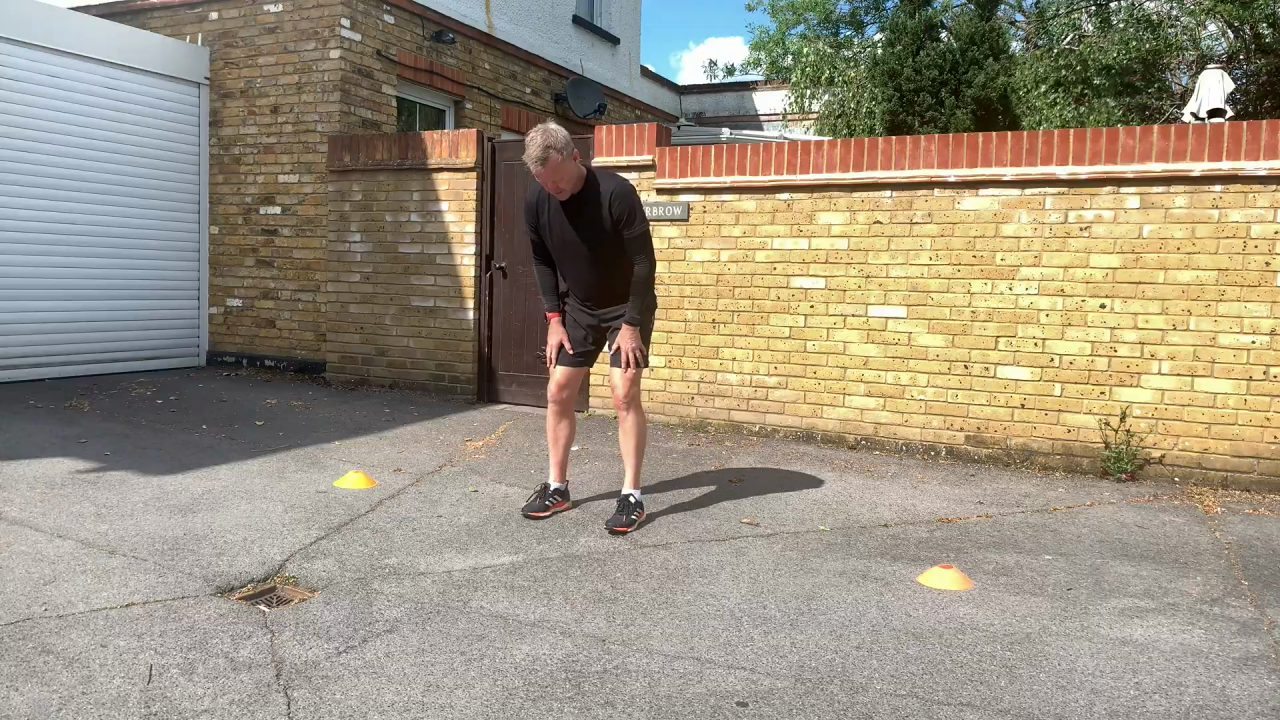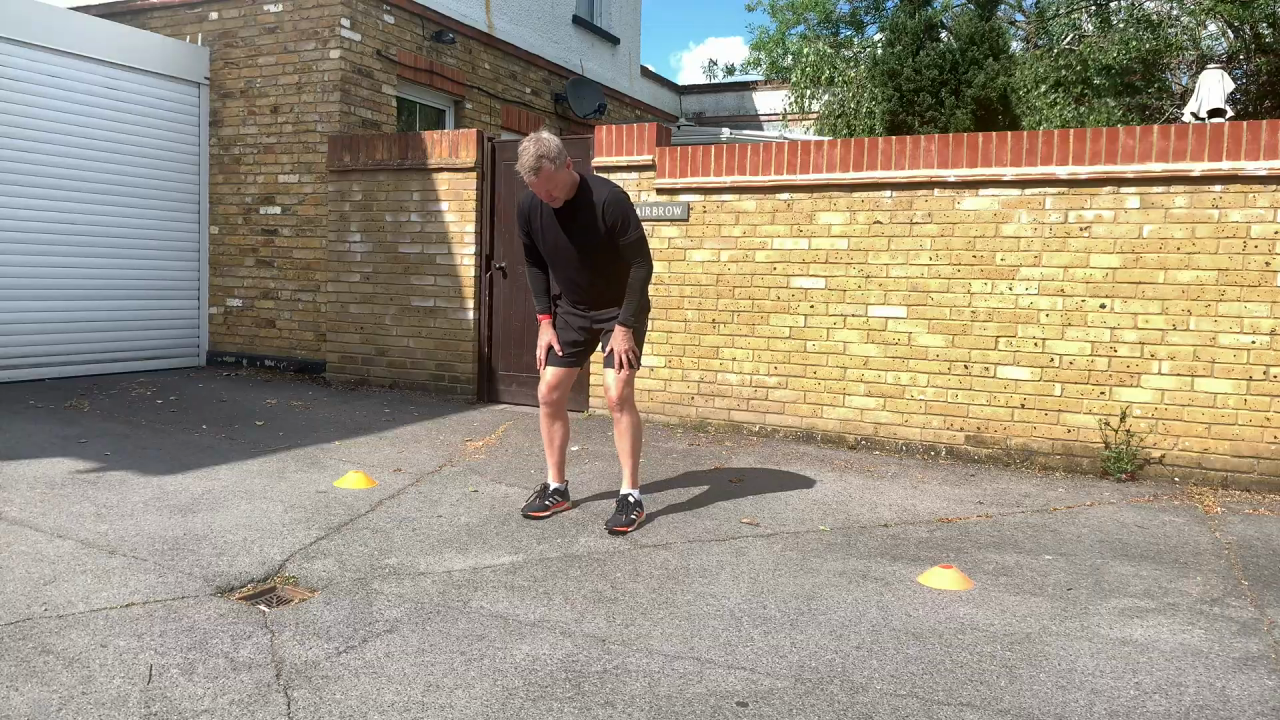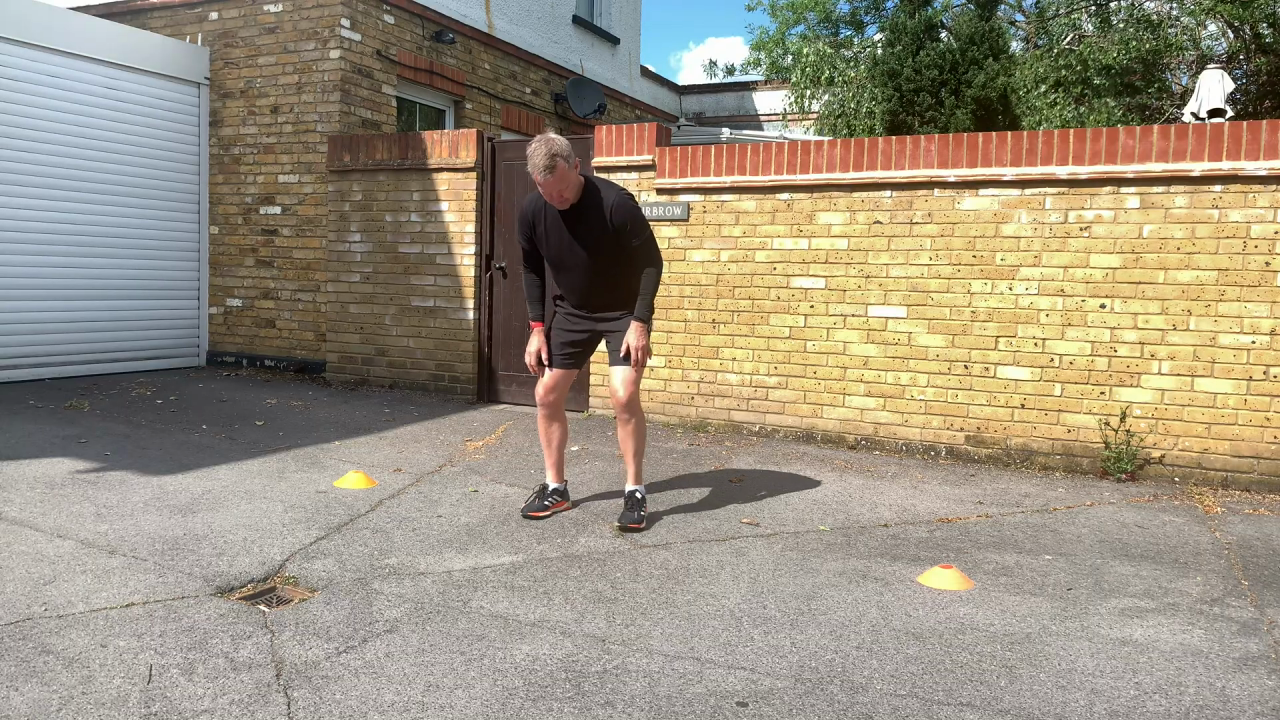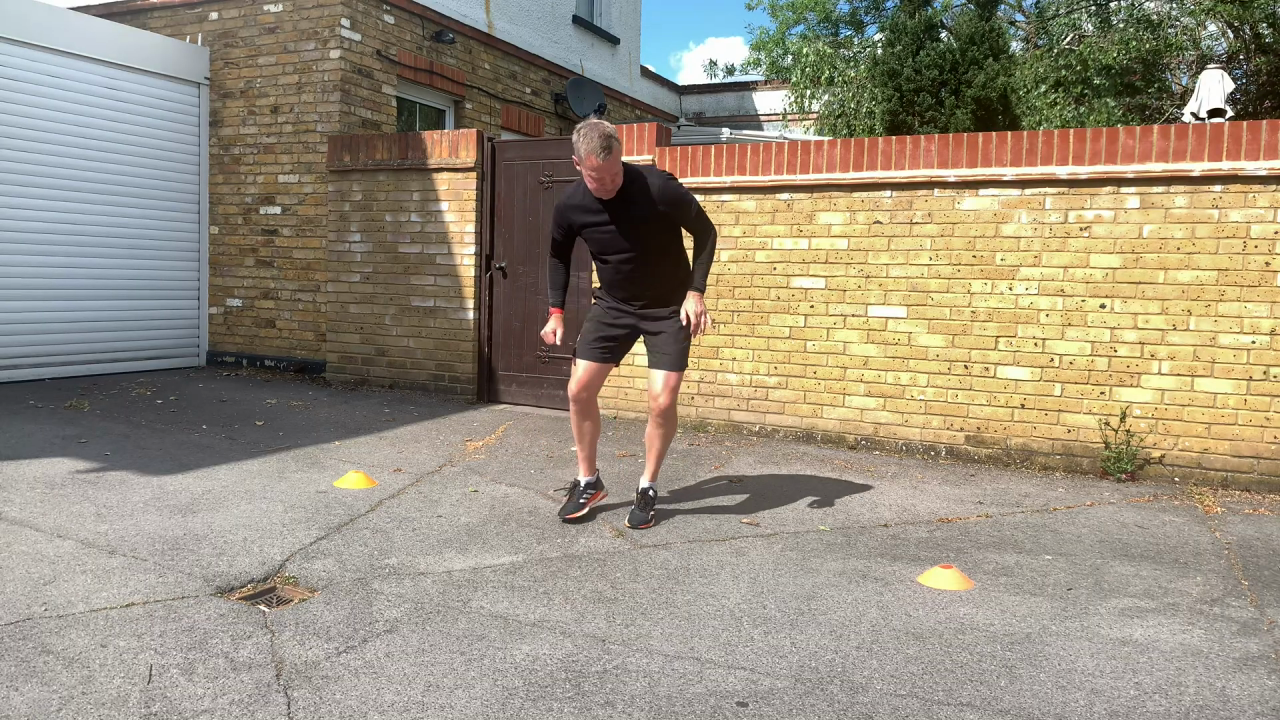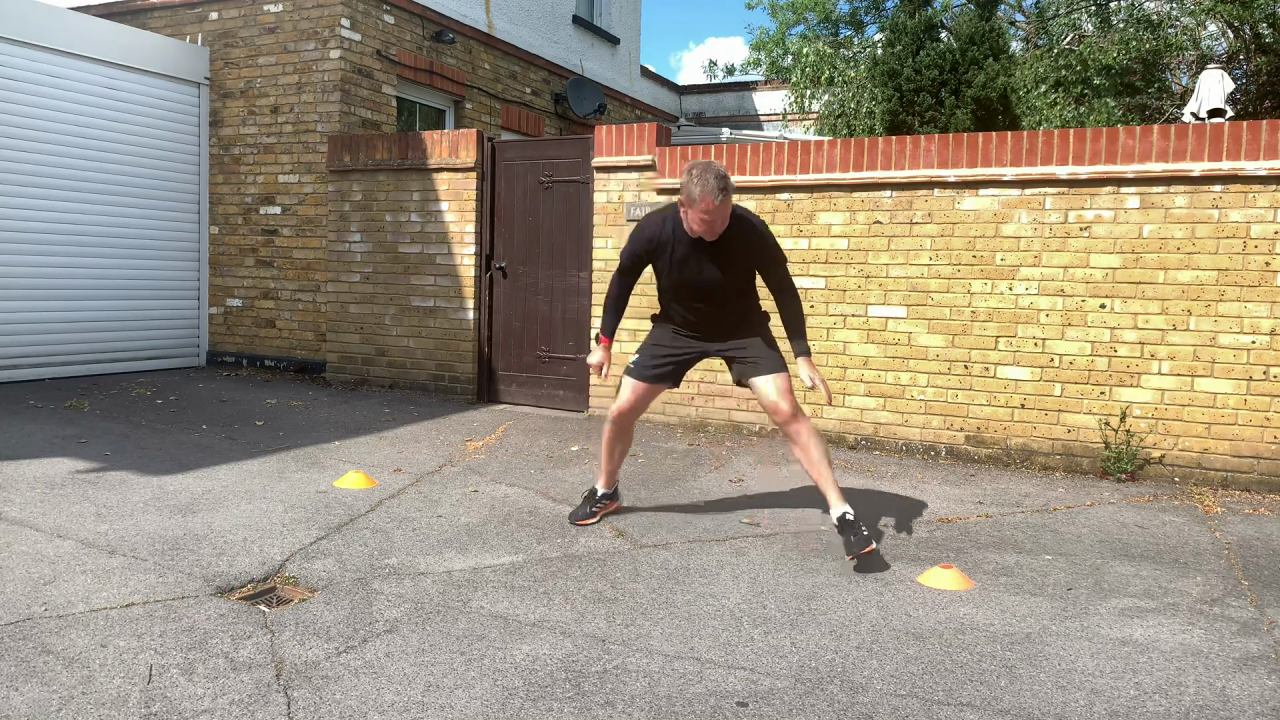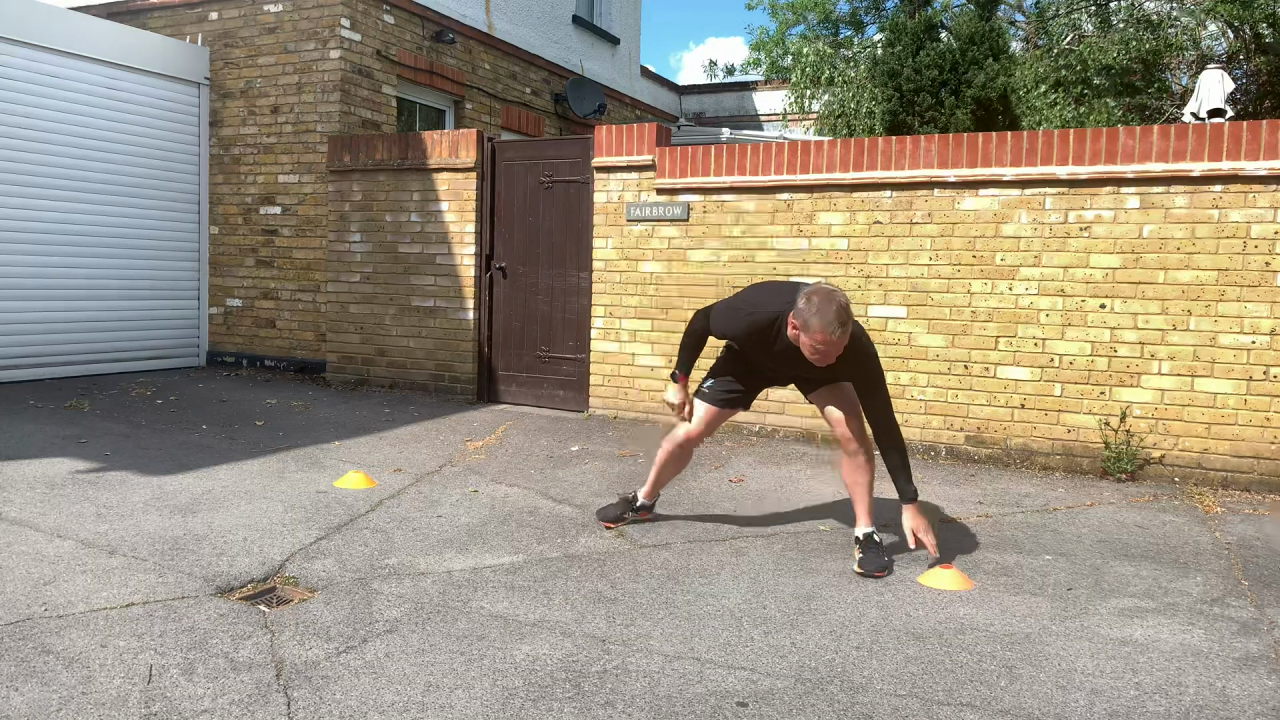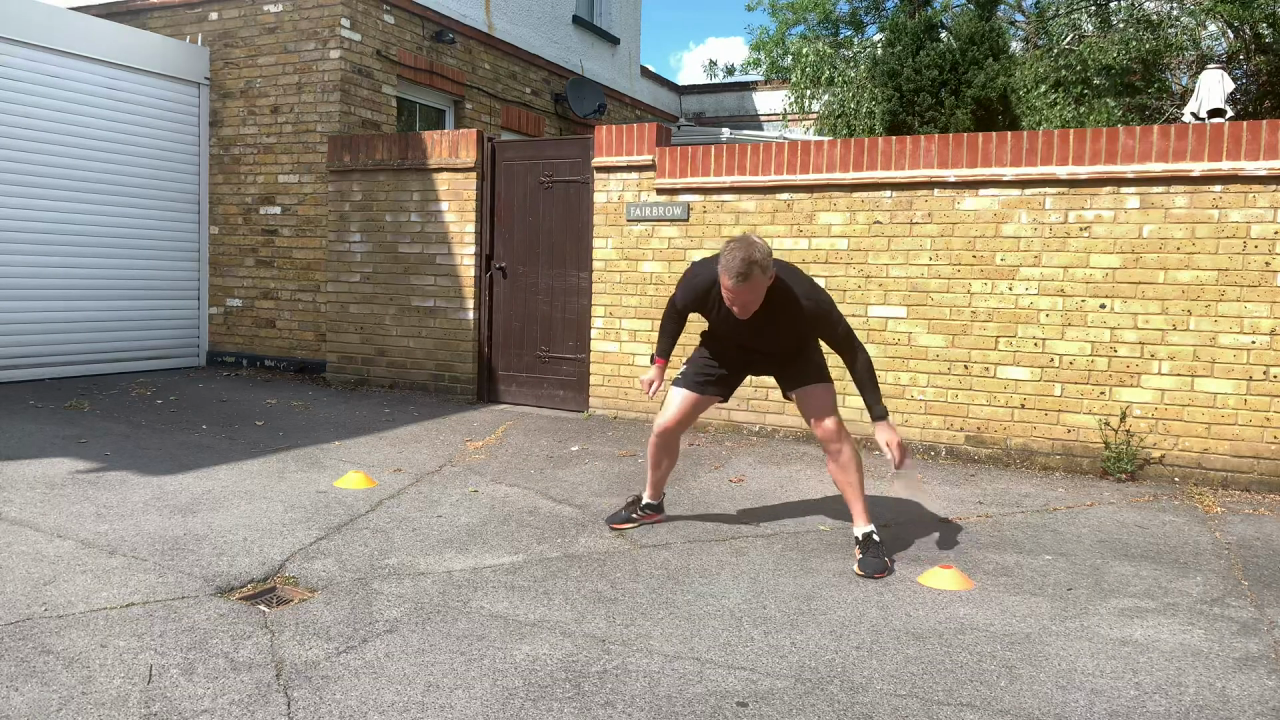
dt=0.3s
person 1, frame 1
left shoulder: (617, 193)
right shoulder: (536, 202)
left elbow: (644, 262)
right elbow: (542, 261)
left wrist: (632, 325)
right wrist: (554, 318)
left hip: (626, 307)
right hip: (578, 308)
left knee: (624, 394)
right knee: (558, 393)
left ankle: (632, 496)
right ankle: (557, 487)
person 1, frame 2
left shoulder: (609, 200)
right shoulder: (528, 208)
left elbow: (641, 264)
right elbow: (535, 264)
left wrist: (625, 326)
right wrist: (545, 321)
left hip: (620, 310)
right hip: (571, 309)
left knee: (617, 395)
right knee: (549, 394)
left ankle: (631, 496)
right ankle: (556, 487)
person 1, frame 3
left shoulder: (615, 203)
right shoulder: (531, 212)
left elbow: (651, 263)
right elbow: (532, 268)
left wrist: (639, 322)
right wrist: (537, 327)
left hip: (624, 312)
right hip: (572, 312)
left knee: (624, 397)
right knee: (547, 395)
left ankle: (635, 492)
right ankle: (555, 487)
person 1, frame 4
left shoulder: (658, 187)
right shoulder: (570, 204)
left elbow: (705, 233)
right elbow: (560, 256)
left wrist: (695, 291)
right wrist: (556, 312)
left hip: (669, 306)
right hip: (612, 303)
left knee: (662, 400)
right knee: (579, 390)
left ankle: (647, 488)
right ankle: (588, 481)
person 1, frame 5
left shoulder: (751, 231)
right shoulder: (653, 231)
left elbow: (784, 290)
right elbow: (622, 282)
left wrist: (802, 356)
right wrist: (604, 343)
left hip: (743, 330)
right hip: (678, 330)
left knee: (787, 411)
right knee: (622, 410)
left ankle: (841, 513)
right ankle: (604, 492)
person 1, frame 6
left shoulder: (857, 352)
right shoulder: (753, 315)
left elbow: (884, 423)
right elbow: (701, 322)
left wrist: (910, 503)
right wrist: (680, 382)
left hip: (815, 372)
right hip: (749, 360)
left knee: (852, 431)
right knee: (687, 433)
left ankle: (866, 534)
right ankle: (643, 500)
person 1, frame 7
left shoulder: (805, 299)
right shoulder: (702, 279)
left elbow: (853, 350)
right elbow: (676, 309)
left wrist: (880, 420)
right wrist: (659, 363)
left hip: (791, 353)
right hip: (724, 349)
left knee: (830, 430)
right knee: (666, 426)
left ankle: (864, 532)
right ankle: (650, 503)
